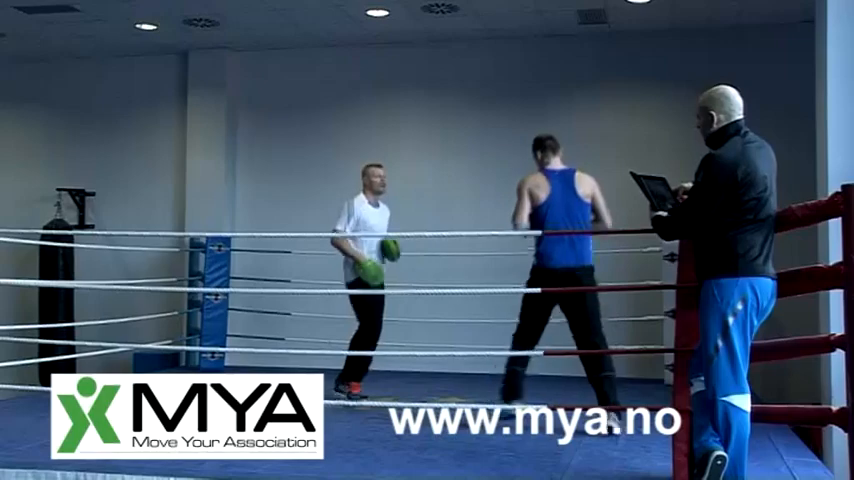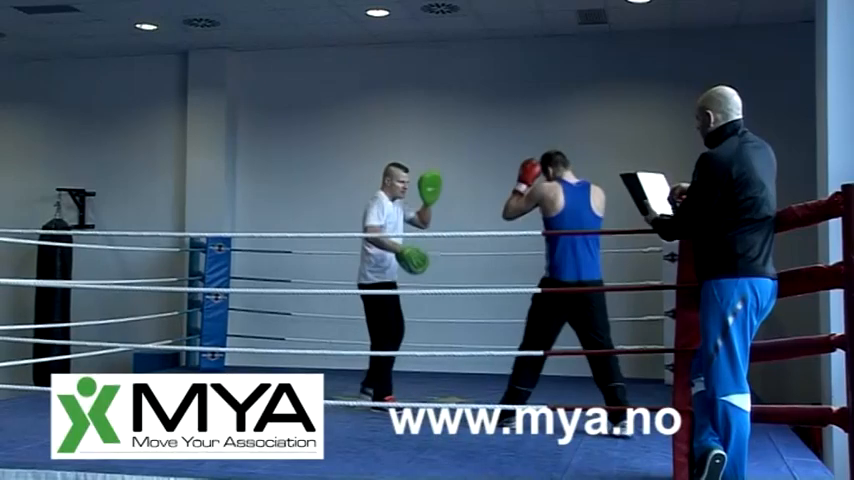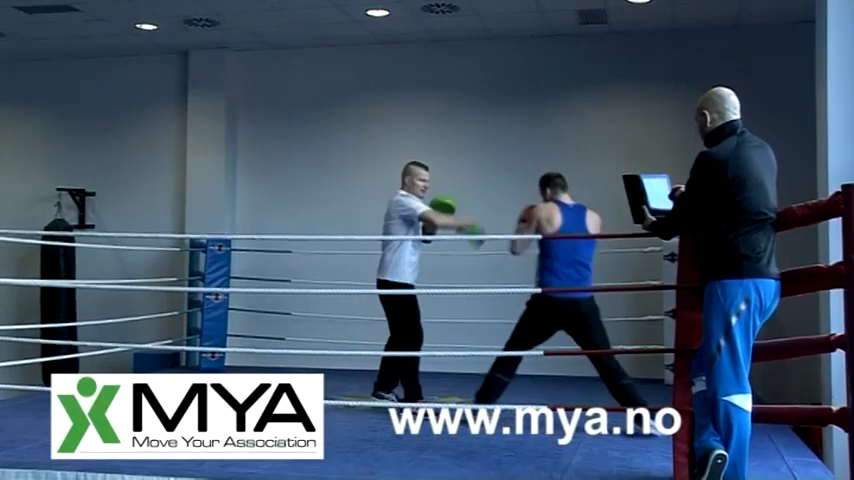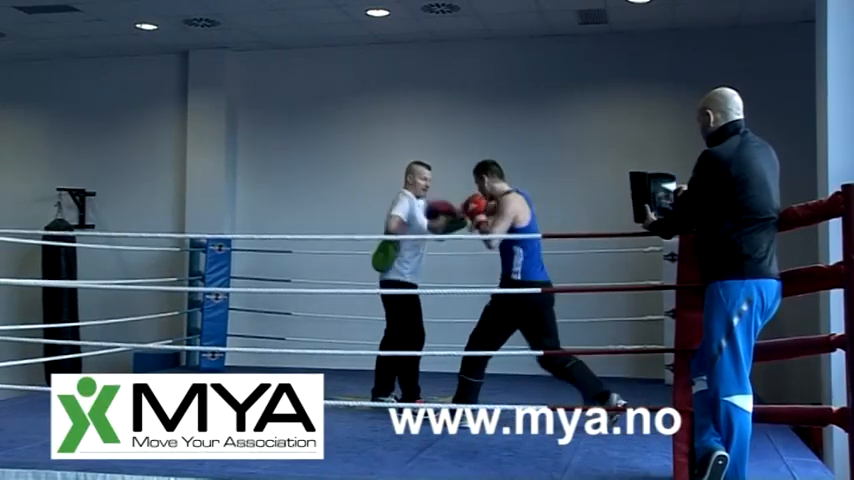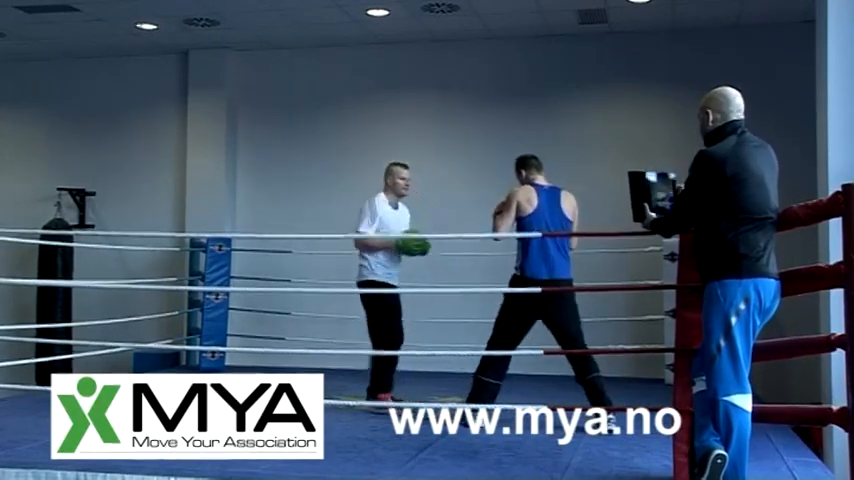
dt=0.7s
person 1, frame 1
left shoulder: (721, 159)
right shoulder: (760, 150)
left elbow: (692, 223)
left wrist: (661, 220)
right wrist: (698, 191)
left hip: (731, 280)
right hip: (757, 278)
left knee: (726, 380)
right knee: (705, 367)
person 1, frame 2
left shoulder: (717, 158)
right shoulder: (761, 150)
left elbow: (690, 224)
left wrist: (659, 221)
right wrist: (694, 192)
left hip: (732, 280)
right hip: (759, 278)
left knee: (726, 380)
right knee: (706, 369)
person 1, frame 3
left shoulder: (714, 158)
right shoulder: (761, 151)
left elbow: (686, 219)
left wrist: (655, 225)
right wrist: (691, 195)
left hip: (734, 281)
right hip: (762, 278)
left knee: (728, 380)
right knee: (706, 367)
person 1, frame 4
left shoulder: (717, 157)
right shoulder: (764, 151)
left elbow: (688, 217)
left wrist: (656, 223)
right wrist: (691, 195)
left hip: (736, 281)
right hip: (764, 279)
left knee: (729, 380)
right knee: (706, 367)
person 1, frame 5
left shoulder: (712, 157)
right shoulder: (763, 152)
left elbow: (685, 217)
left wrist: (654, 222)
right wrist: (689, 196)
left hip: (734, 280)
right hip: (764, 279)
left knee: (728, 380)
right knee: (707, 368)
person 2, frame 1
left shoulder: (530, 183)
right shoulder: (586, 181)
left elbow: (520, 225)
right elbow: (606, 224)
left hip: (547, 272)
right hip: (580, 272)
left knee: (525, 338)
right knee: (593, 341)
left ankle: (511, 400)
right ankle: (610, 409)
person 2, frame 2
left shoulder: (545, 189)
right shoulder: (598, 194)
left elbow: (509, 213)
left wrist: (521, 187)
left hip: (557, 285)
right hip: (591, 286)
left knee: (532, 350)
right knee: (602, 351)
left ankle: (508, 414)
right ankle: (619, 417)
person 2, frame 3
left shoulder: (542, 212)
right shoulder: (592, 218)
left elbow: (516, 249)
left wrist: (524, 224)
left hip: (548, 302)
right hip: (582, 303)
left knee: (511, 352)
right knee: (606, 362)
left ankle: (482, 408)
right ankle: (642, 416)
person 2, frame 4
left shoulder: (508, 202)
right shoulder: (519, 197)
left elbow: (491, 241)
left wrist: (478, 219)
left hip: (519, 287)
right hip: (541, 288)
left knee: (479, 349)
right knee: (550, 353)
right ankle: (606, 397)
person 2, frame 5
left shoulder: (519, 194)
right shoulder: (569, 199)
left elbow: (499, 232)
left wrist: (500, 213)
left hip: (528, 285)
right hip: (561, 286)
left knee: (500, 348)
right knee: (578, 351)
right ankle: (605, 413)
person 3, frame 1
left shoulder: (385, 210)
right shoulder: (353, 205)
right elbow: (337, 238)
right wrist: (359, 258)
left hip: (376, 278)
right hip: (359, 277)
left knee: (372, 330)
right knee: (370, 327)
left ankle: (346, 382)
right ankle: (351, 382)
person 3, frame 2
left shoulder: (397, 205)
right shoulder: (378, 202)
left elbow: (422, 222)
right elbow: (370, 234)
left wrist: (428, 200)
right wrist: (399, 248)
left hip: (387, 279)
right hip: (375, 280)
left knee: (393, 332)
right knee: (386, 335)
left ankle: (372, 384)
right ankle: (383, 395)
person 3, frame 3
left shoulder: (408, 203)
right shoulder: (403, 201)
left elbow: (425, 235)
right elbow: (435, 219)
left wrist: (443, 225)
right wrist: (465, 223)
left hip: (396, 280)
right hip: (395, 280)
left knee: (401, 335)
right knee: (411, 336)
left ankle: (384, 387)
right ankle: (412, 399)
person 3, frame 4
left shoulder: (417, 203)
right shoulder: (406, 200)
left elbow: (428, 230)
right elbow: (393, 225)
left wrist: (444, 223)
right wrist: (393, 243)
left hip: (395, 280)
right hip: (399, 280)
left knee: (395, 336)
right knee: (412, 337)
left ankle: (382, 393)
right ankle: (410, 399)
person 3, frame 5
left shoulder: (404, 211)
right shoulder: (374, 205)
right elbow: (361, 242)
left wrist: (411, 246)
right wrist: (396, 243)
left hip: (390, 282)
right hip: (373, 280)
left knee: (392, 337)
right knee: (388, 336)
left ankle: (378, 393)
right ankle: (382, 393)
